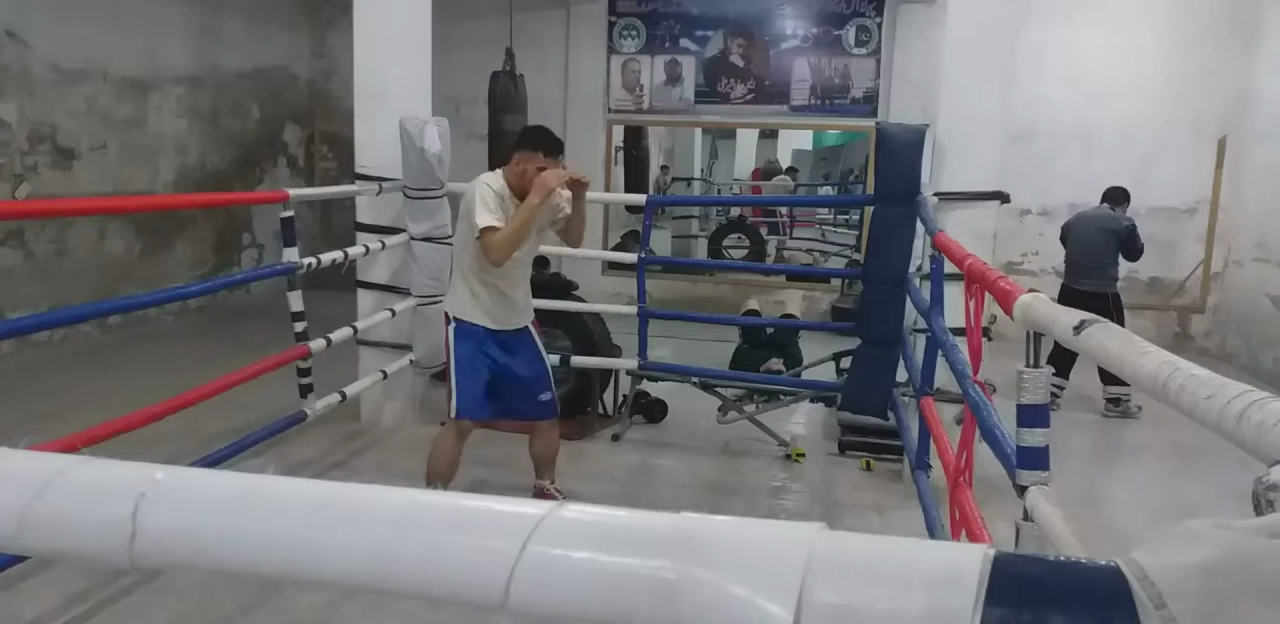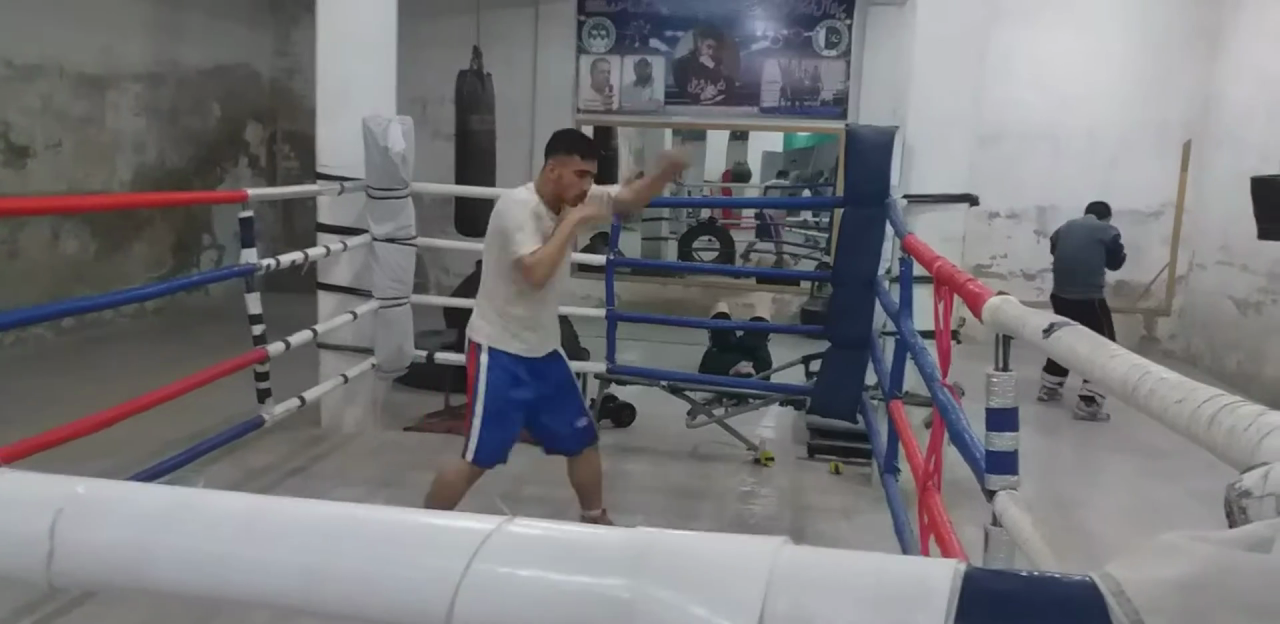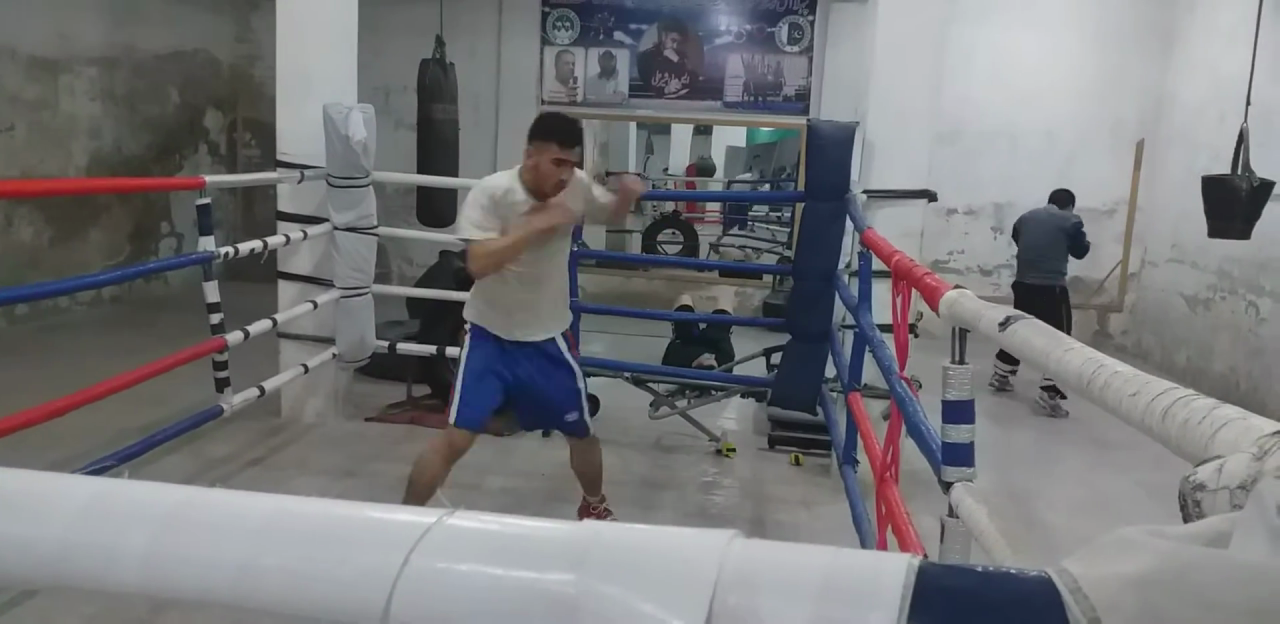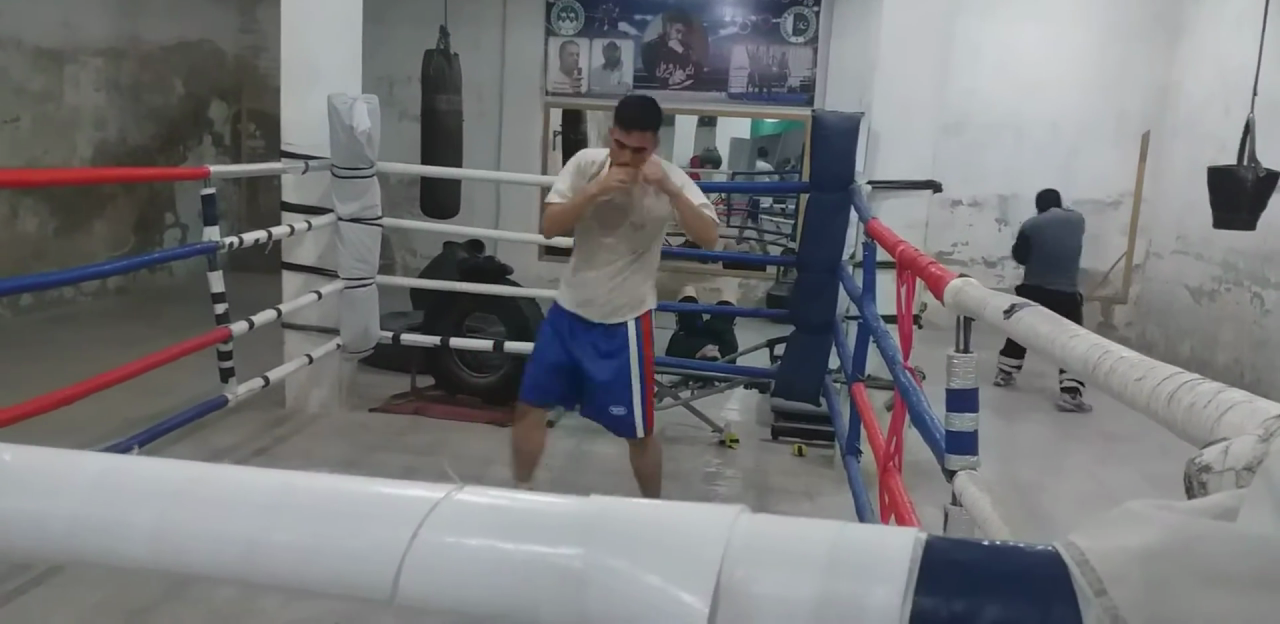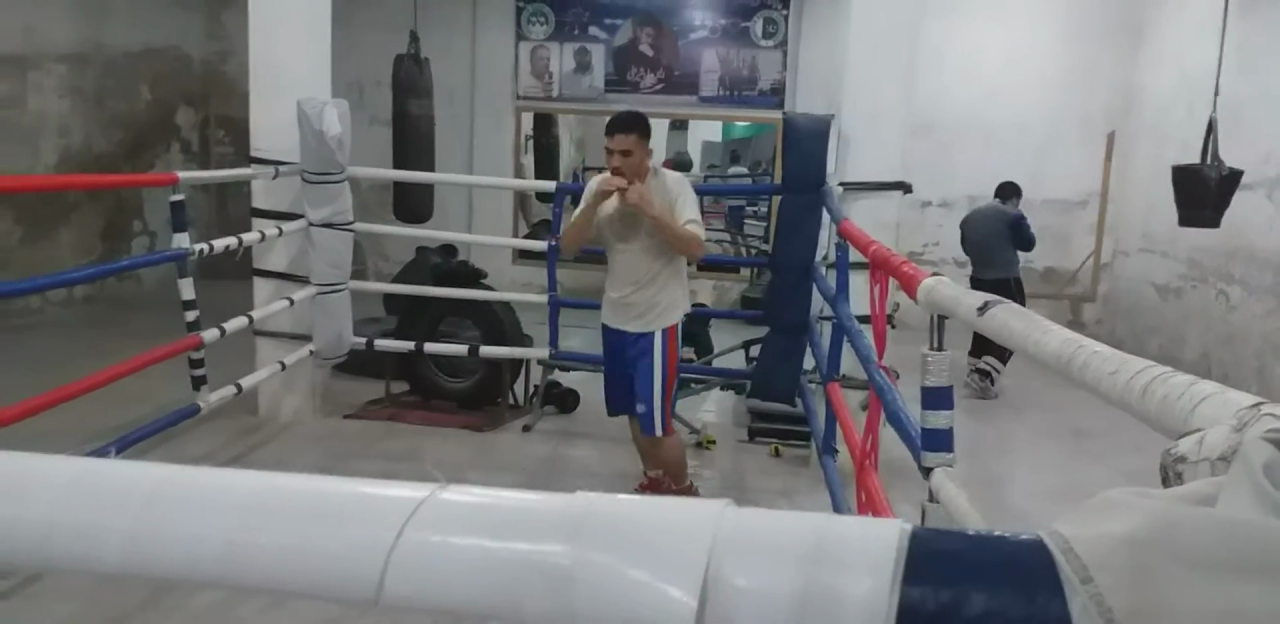
dt=0.7s
person 1, frame 1
left shoulder: (547, 193)
right shoulder: (484, 189)
left elbow: (574, 239)
right elbow: (497, 252)
left wrist: (577, 197)
right wrist: (537, 197)
left hip: (518, 324)
right hip: (472, 323)
left knee: (546, 414)
right knee: (463, 420)
left ankle: (545, 489)
person 1, frame 2
left shoulder: (579, 199)
right shoulder: (518, 206)
left elbow: (630, 201)
right elbow: (538, 274)
left wrist: (663, 170)
right wrist: (575, 222)
left hip: (543, 349)
right hip: (499, 351)
left knee: (583, 442)
right knee: (476, 460)
left ankle: (596, 524)
person 1, frame 3
left shoulder: (575, 185)
right shoulder: (489, 192)
left elbow: (610, 210)
right elbow: (479, 265)
left wrist: (626, 196)
right wrist: (537, 224)
left hip: (548, 334)
right hip: (491, 334)
left knee: (581, 431)
right knee: (456, 439)
left ankle: (594, 508)
person 1, frame 4
left shoulder: (669, 178)
right shoulder: (585, 164)
left elbow: (709, 237)
right elbow: (550, 227)
left wrist: (669, 190)
right wrist: (594, 192)
left hip: (626, 318)
right hip: (570, 309)
left knee: (636, 429)
right knee: (530, 406)
right ankle: (520, 494)
person 1, frame 5
left shoulder: (673, 186)
right shoulder: (600, 187)
left elbow: (695, 249)
right elbow: (568, 246)
left wrist: (652, 209)
right wrist: (595, 201)
left hip: (660, 321)
right hip: (616, 319)
left knee: (655, 422)
right knee: (635, 413)
left ankle: (684, 490)
right ankle: (655, 480)
person 2, frame 1
left shoulder: (1076, 219)
right shoulder: (1123, 223)
left elbow: (1066, 242)
right elbow: (1133, 254)
right wrist: (1132, 234)
left hip: (1070, 290)
right hip: (1102, 293)
left knee: (1065, 342)
left ankle: (1048, 392)
right ankle: (1117, 402)
person 2, frame 2
left shoulder: (1065, 228)
right shoulder: (1108, 231)
left elbow: (1055, 250)
right elbow: (1116, 262)
left hip: (1061, 296)
right hip: (1089, 299)
left ankle: (1049, 388)
right ankle: (1088, 402)
person 2, frame 3
left shoulder: (1028, 216)
right shoulder: (1070, 221)
left elbow: (1017, 237)
right elbow: (1080, 251)
left hip: (1023, 284)
right hip: (1051, 287)
left ankle: (1000, 376)
right ankle: (1050, 394)
person 2, frame 4
left shoulder: (1031, 225)
right shoulder: (1074, 219)
left elbow: (1020, 256)
left hip: (1033, 290)
right hip: (1066, 293)
left ankle: (1004, 373)
right ankle: (1071, 393)
person 2, frame 5
left shoulder: (970, 217)
right shoulder: (1011, 215)
right elbow: (1027, 244)
right wrist: (1023, 227)
left hip: (978, 280)
right hip: (1005, 281)
left ankle: (976, 371)
right ankle: (983, 376)
